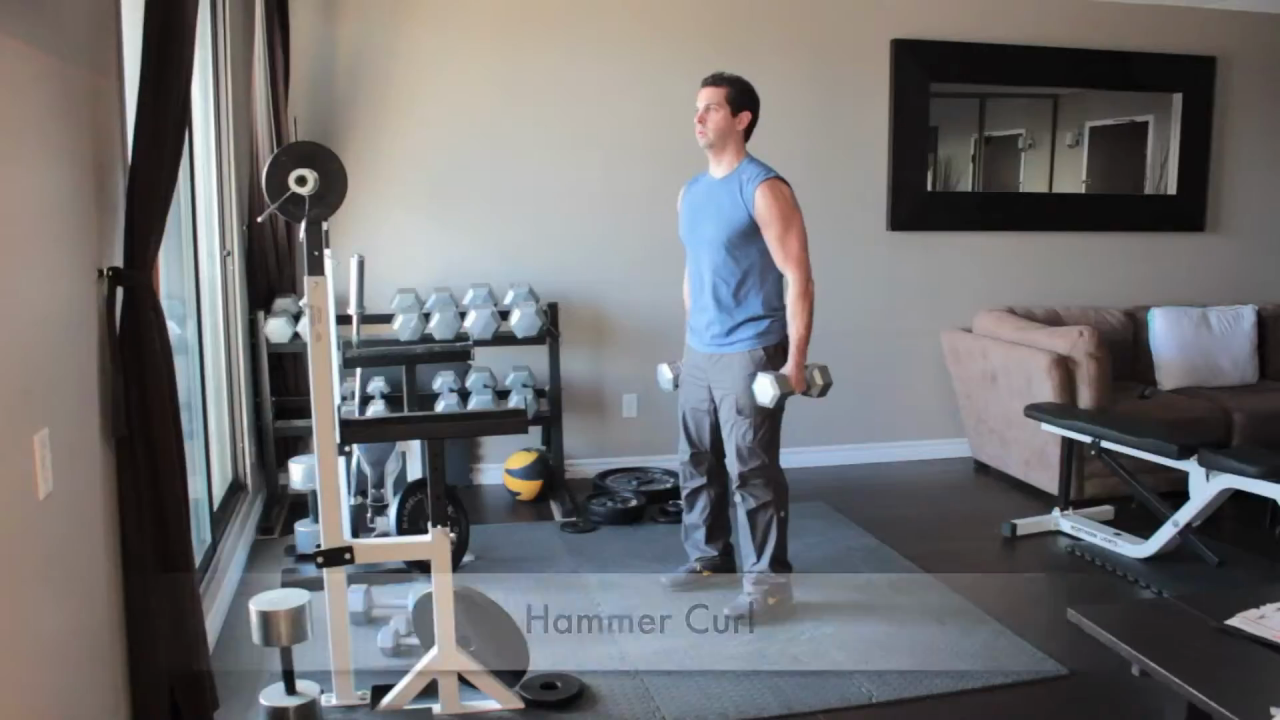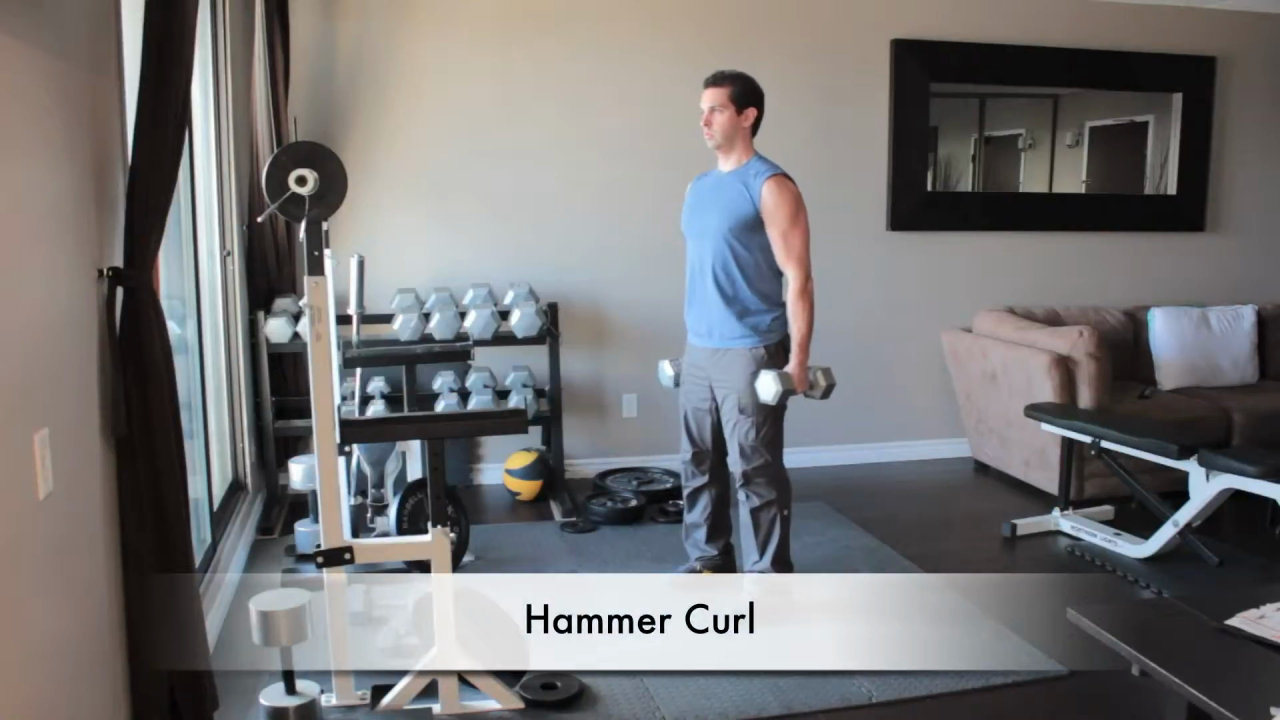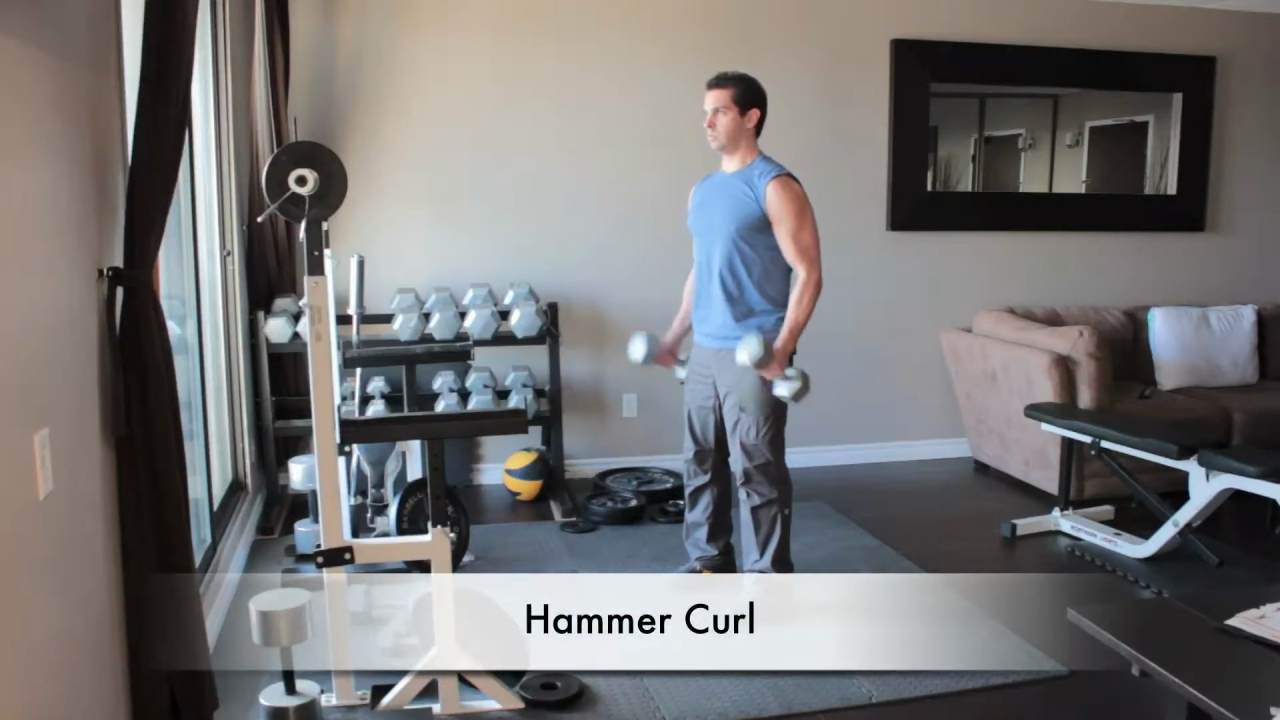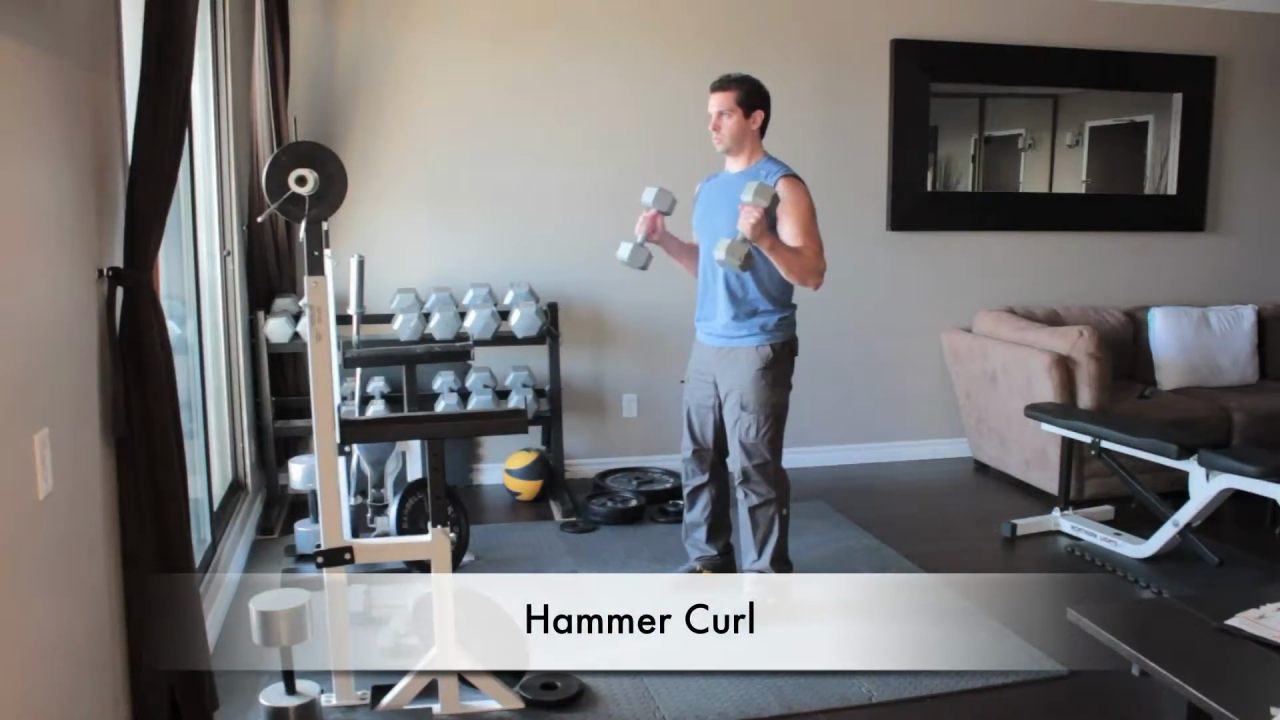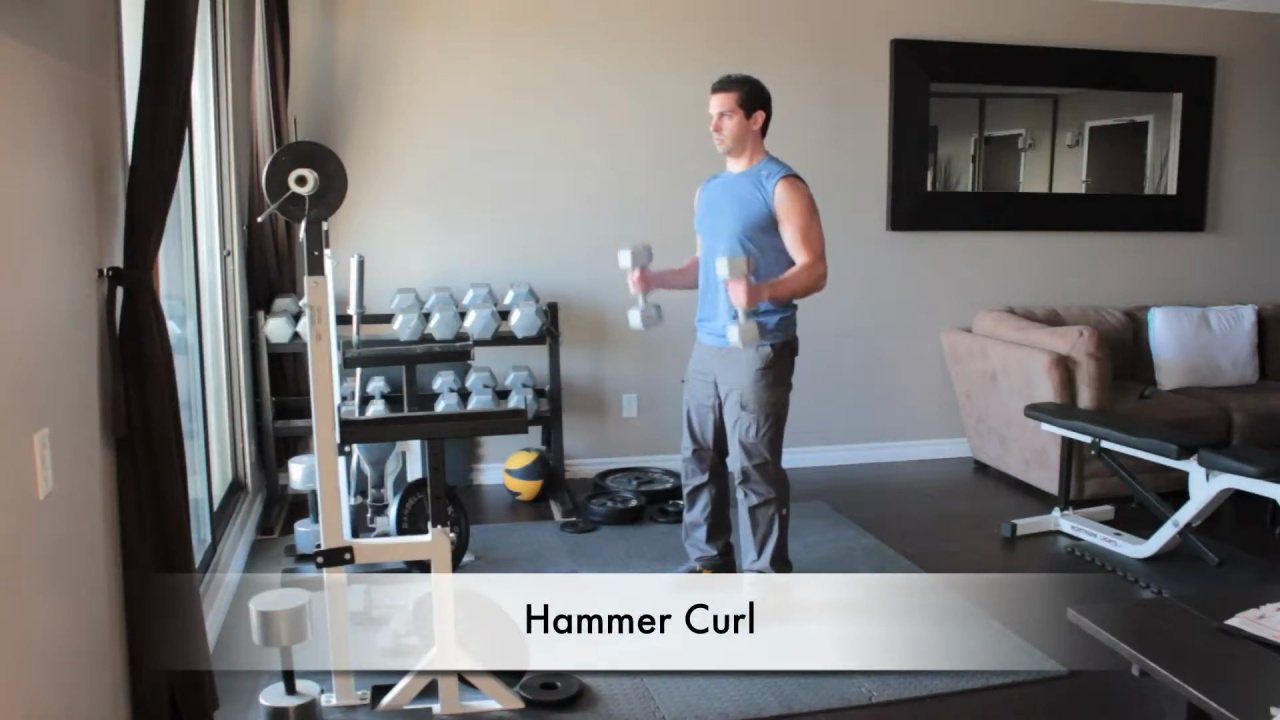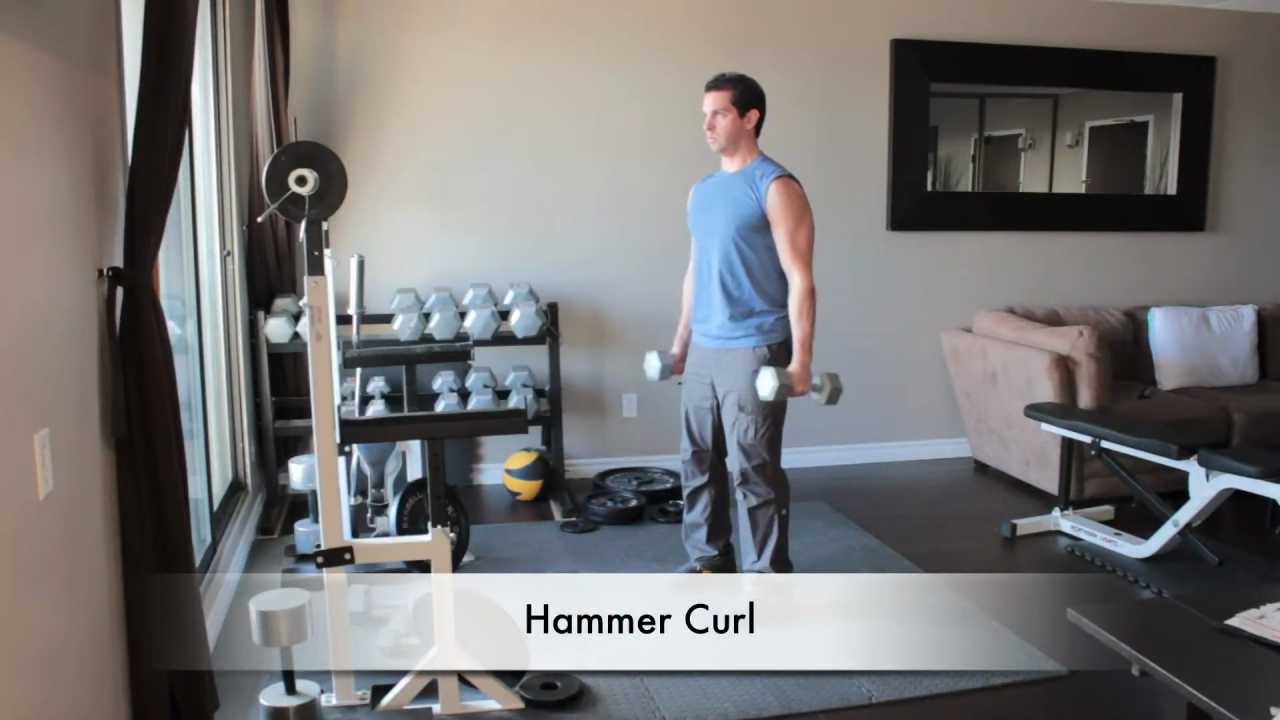
dt=0.7s
person 1, frame 1
left shoulder: (764, 189)
right shoulder: (690, 192)
left elbow: (798, 277)
left wrist: (796, 359)
left hip: (749, 354)
right hip: (699, 354)
left knee: (752, 472)
right knee: (698, 465)
left ankle: (769, 583)
right ankle: (709, 556)
person 1, frame 2
left shoulder: (771, 187)
right shoulder: (698, 187)
left elbow: (797, 278)
left wrist: (798, 359)
left hip: (751, 353)
right hip: (698, 351)
left knee: (755, 471)
right knee: (699, 465)
left ankle: (768, 578)
right ankle: (709, 557)
person 1, frame 3
left shoulder: (775, 187)
right shoulder: (701, 190)
left elbow: (809, 273)
left wrist: (782, 347)
right wrist: (676, 335)
right hip: (706, 349)
left knee: (757, 469)
right knee: (701, 461)
left ankle: (768, 577)
right ankle: (709, 559)
person 1, frame 4
left shoulder: (782, 186)
right shoulder: (708, 188)
left elbow: (812, 273)
left wrist: (763, 238)
right wrist: (663, 239)
left hip: (758, 350)
right hip: (706, 345)
left knee: (755, 468)
right knee: (699, 459)
left ankle: (766, 576)
right ankle: (708, 559)
person 1, frame 5
left shoulder: (783, 187)
right shoulder: (708, 189)
left elbow: (814, 270)
left wrist: (762, 292)
right wrist: (657, 278)
left hip: (758, 350)
right hip: (707, 347)
left knee: (755, 468)
right knee: (699, 460)
left ankle: (767, 576)
right ankle: (708, 559)
person 1, frame 6
left shoulder: (777, 188)
right shoulder: (702, 190)
left elbow: (800, 279)
left wrist: (800, 360)
right wrist: (681, 342)
left hip: (755, 353)
right hip: (705, 351)
left knee: (754, 470)
right knee: (698, 462)
left ankle: (767, 575)
right ankle: (708, 559)
